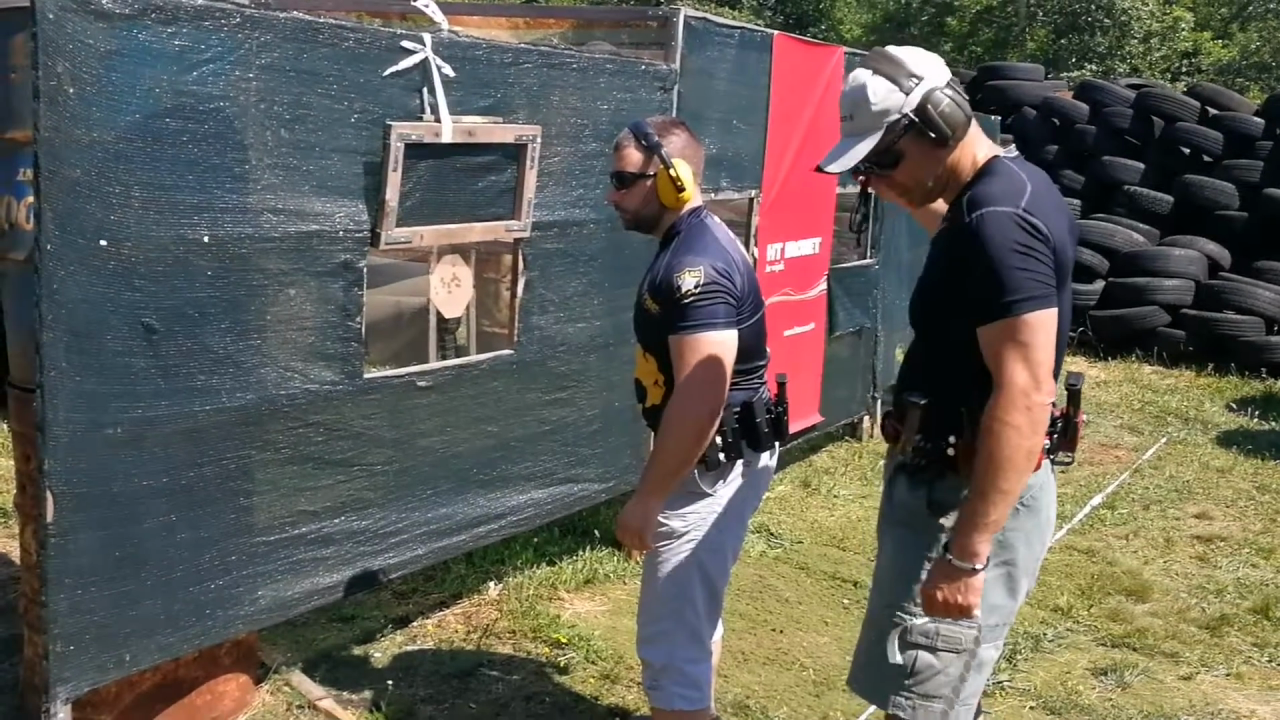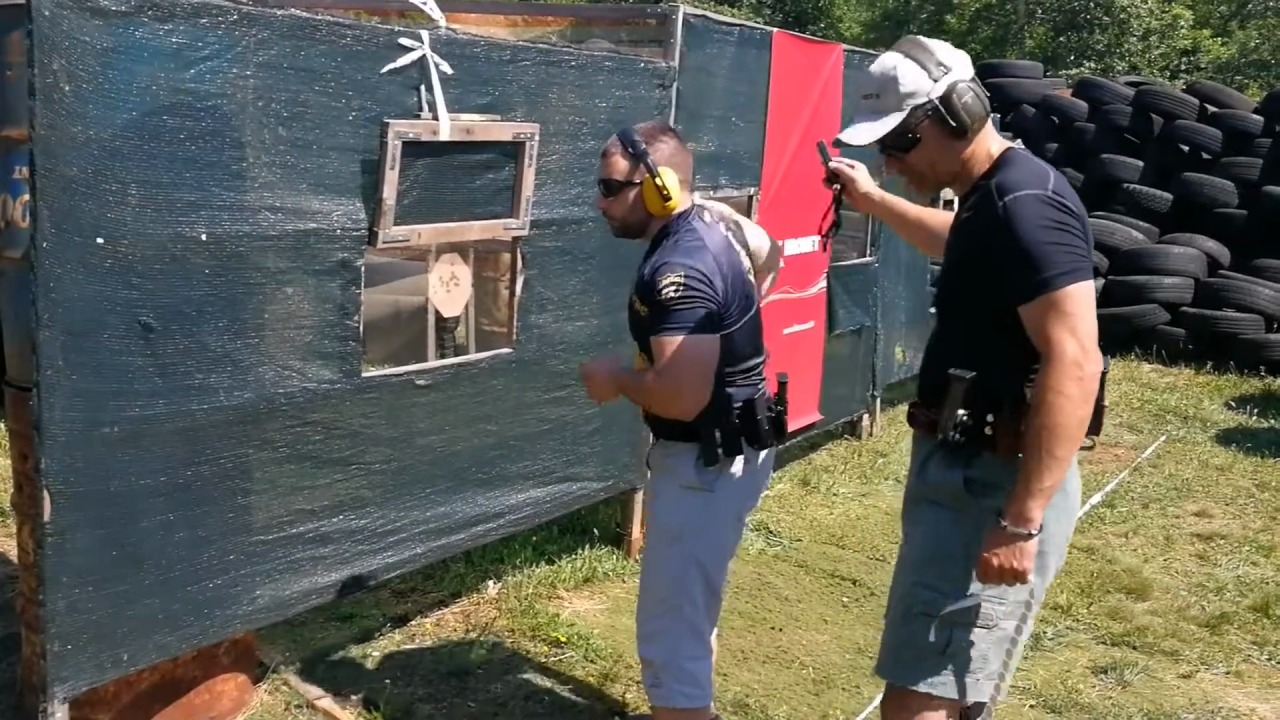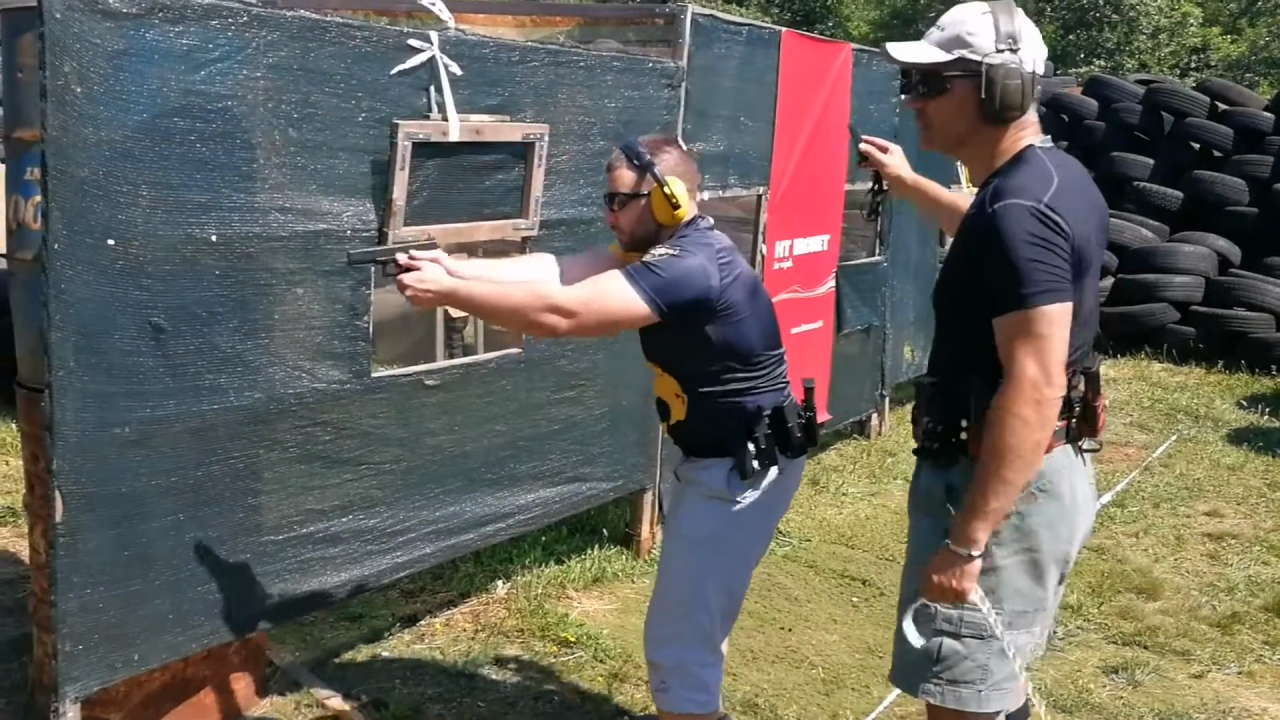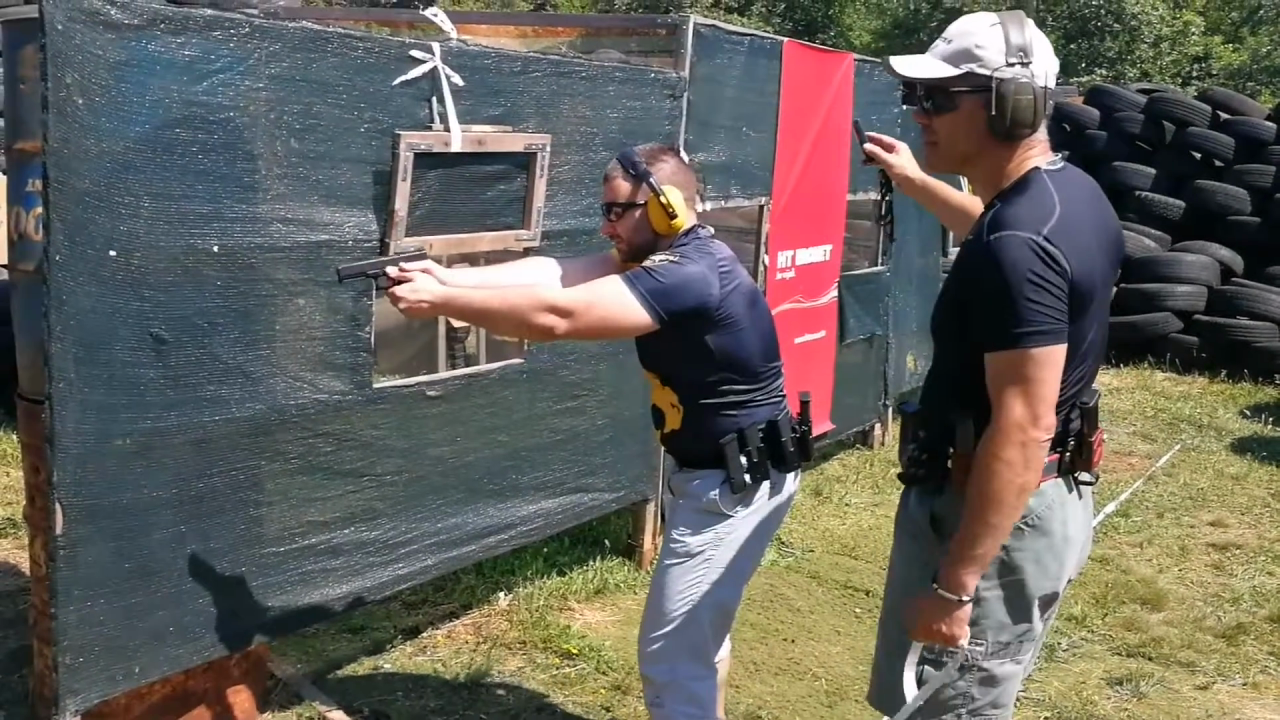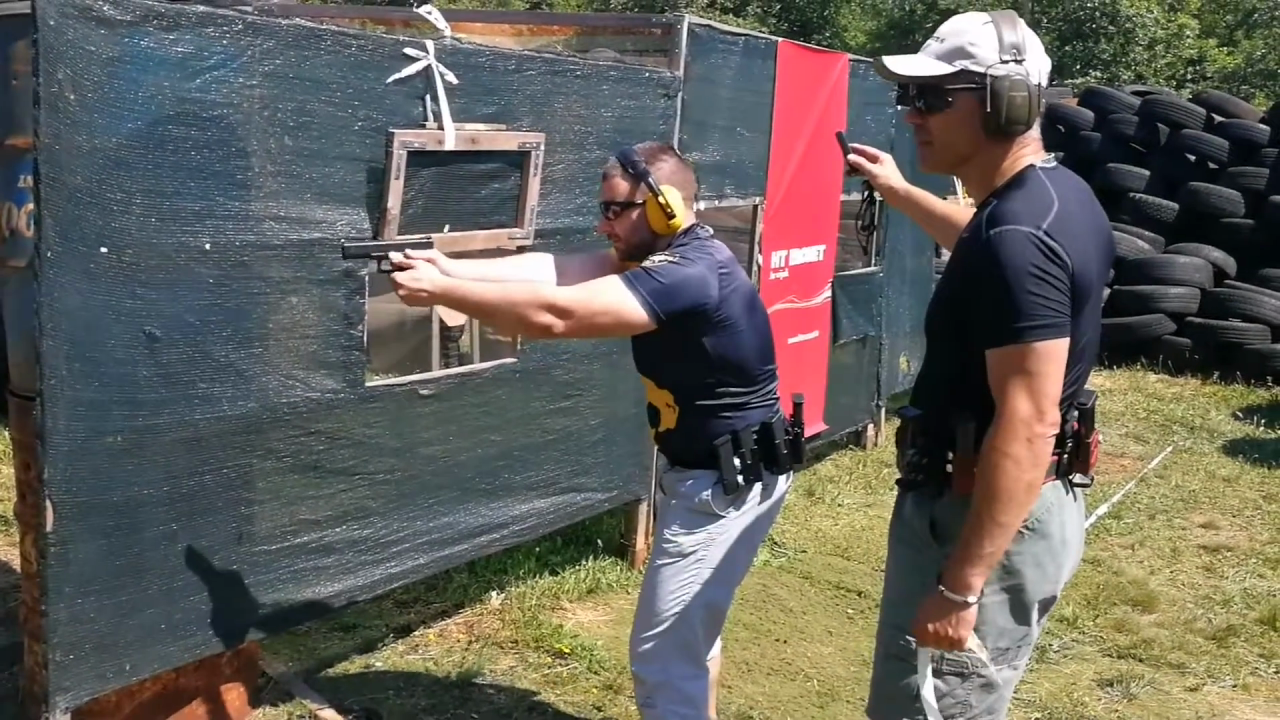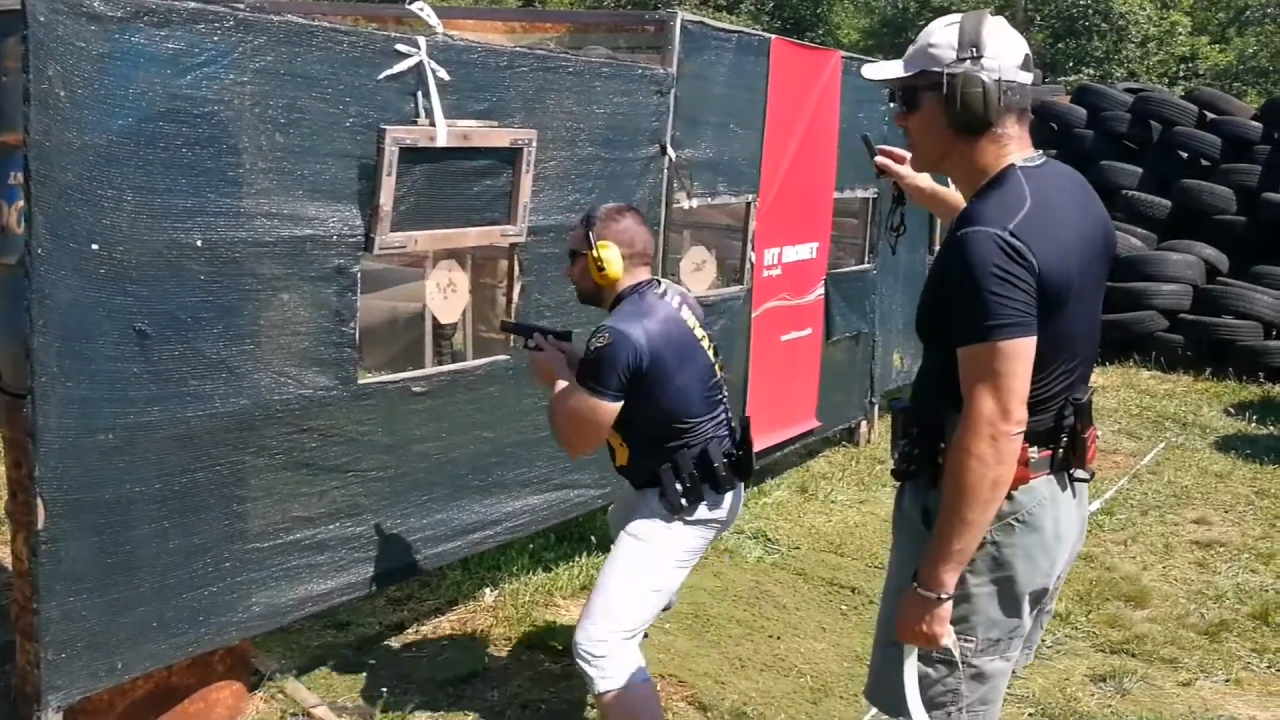
dt=0.5s
person 1, frame 1
left shoulder: (999, 220)
right shoulder: (1013, 186)
left elbow: (1024, 396)
left wrist: (967, 554)
right wrist: (907, 200)
left hip: (966, 497)
right hip: (952, 483)
person 1, frame 2
left shoulder: (1024, 205)
right shoulder: (993, 196)
left elbow: (1075, 367)
left wrist: (1021, 521)
right wrist: (874, 200)
left hip: (996, 483)
right hip: (964, 468)
person 1, frame 3
left shoulder: (1020, 207)
right shoulder: (1048, 176)
left elbow: (1035, 386)
left wrist: (965, 540)
right wrist: (908, 184)
left hip: (999, 483)
right hip: (1024, 475)
person 1, frame 4
left shoulder: (1020, 243)
right shoulder: (1071, 192)
left elbow: (1023, 429)
left wrist: (955, 585)
right wrist: (916, 183)
left hip: (996, 511)
right hip: (1045, 500)
person 1, frame 5
left shoulder: (1020, 236)
right shoulder: (1058, 193)
left elbow: (1028, 425)
left wrist: (960, 585)
right wrist: (899, 193)
left hip: (988, 514)
right hip: (1025, 506)
person 1, frame 6
left shoulder: (986, 241)
right shoulder: (1066, 188)
left elbow: (995, 423)
left wrist: (933, 581)
right wrist: (930, 192)
left hip: (989, 509)
right hip: (1053, 493)
person 2, frame 1
left shoulder: (696, 264)
right shoulder: (692, 242)
left elbow: (700, 398)
left wrist: (646, 498)
left hip: (710, 465)
right hip: (709, 460)
left knee: (671, 635)
right knee: (692, 612)
person 2, frame 2
left shoulder: (681, 267)
right shoulder: (703, 228)
left elbow: (680, 396)
left wrist: (615, 377)
left hip: (709, 459)
right hip: (714, 451)
left knee: (669, 631)
right knee: (686, 607)
person 2, frame 3
left shoulder: (687, 266)
right shoulder: (663, 248)
left elbow: (561, 314)
right elbow: (558, 274)
left wrist: (450, 291)
right wrist: (452, 270)
left hip: (741, 469)
right hip: (714, 458)
left knee: (679, 635)
right knee: (695, 603)
person 2, frame 4
left shoulder: (689, 274)
right shoulder: (666, 256)
left elbow: (557, 315)
right elbow: (556, 274)
left wrist: (440, 302)
right wrist: (447, 276)
left hip: (737, 483)
right hip: (709, 471)
left knee: (671, 651)
right knee: (699, 619)
person 2, frame 5
left shoulder: (688, 274)
right shoulder: (666, 255)
left elbow: (555, 313)
right elbow: (555, 271)
left wrist: (439, 291)
right wrist: (450, 268)
left hip: (728, 485)
right hip: (701, 472)
left knee: (662, 652)
right knee: (690, 619)
person 2, frame 6
left shoulder: (622, 337)
right shoulder: (665, 299)
left elbow: (575, 438)
left wrist: (558, 377)
right wrist: (580, 367)
left hip: (683, 506)
right hip: (683, 486)
left knee: (600, 643)
right knee: (623, 523)
right ankle: (651, 594)
